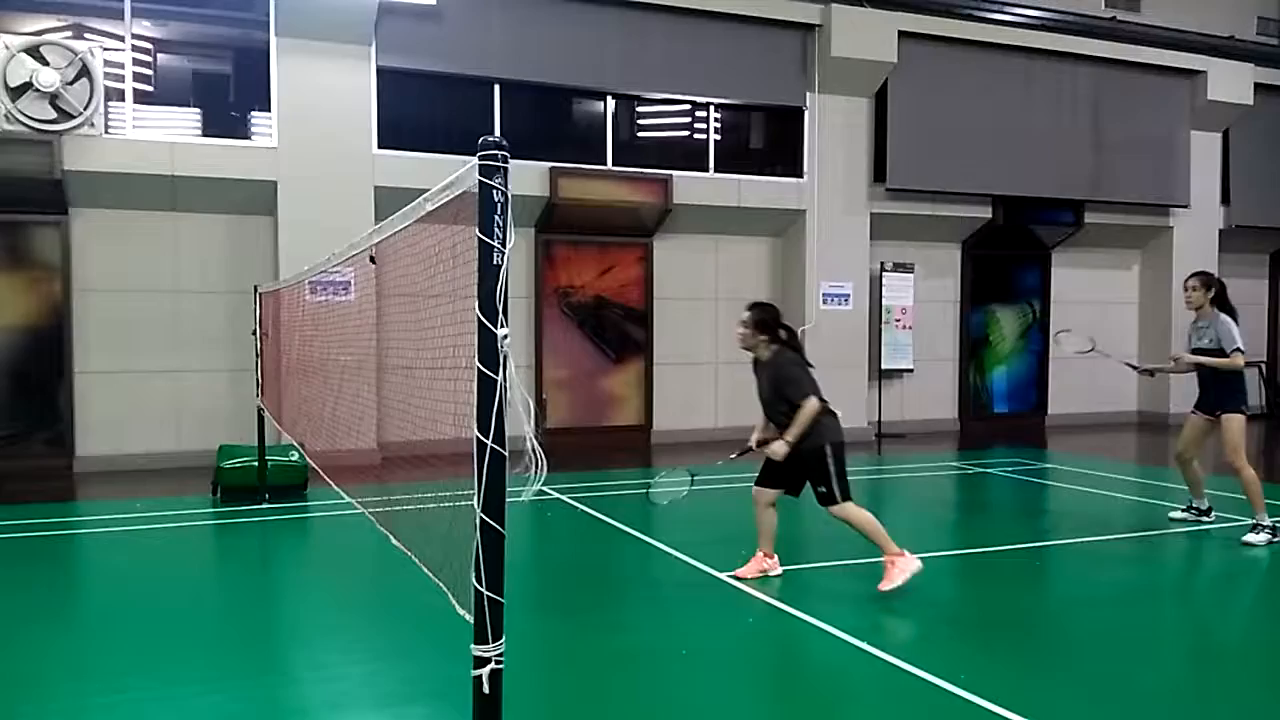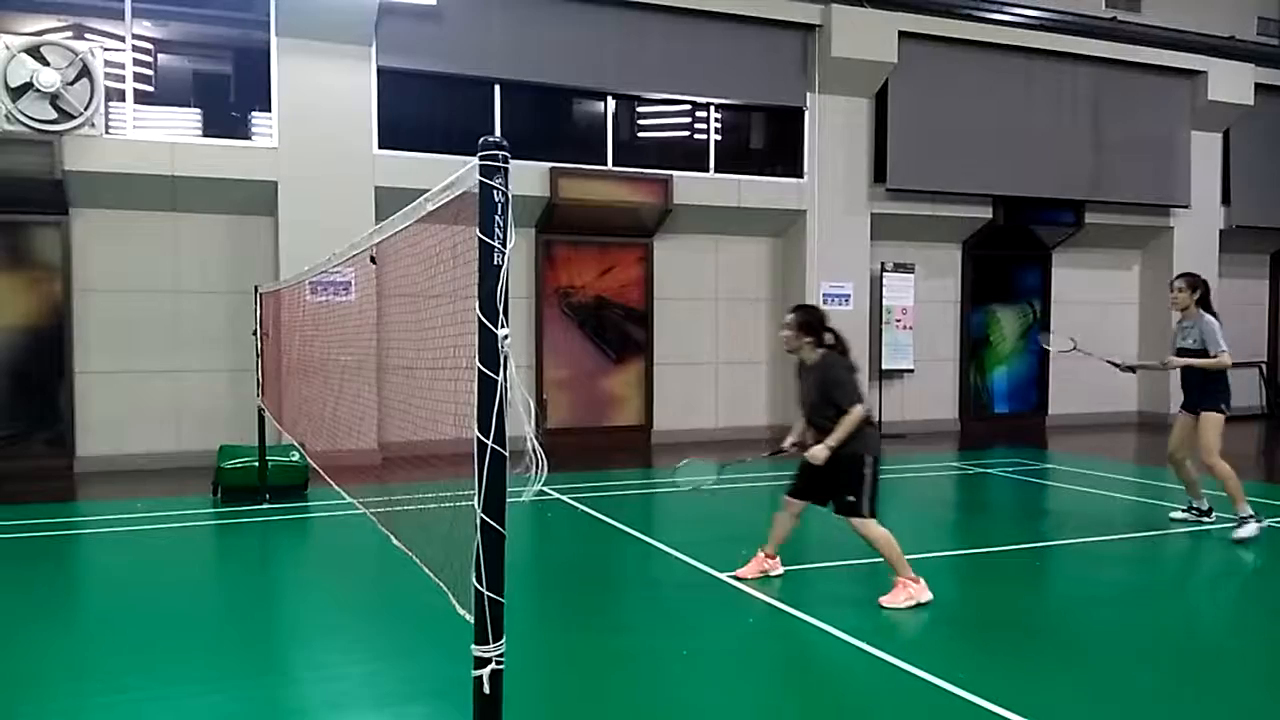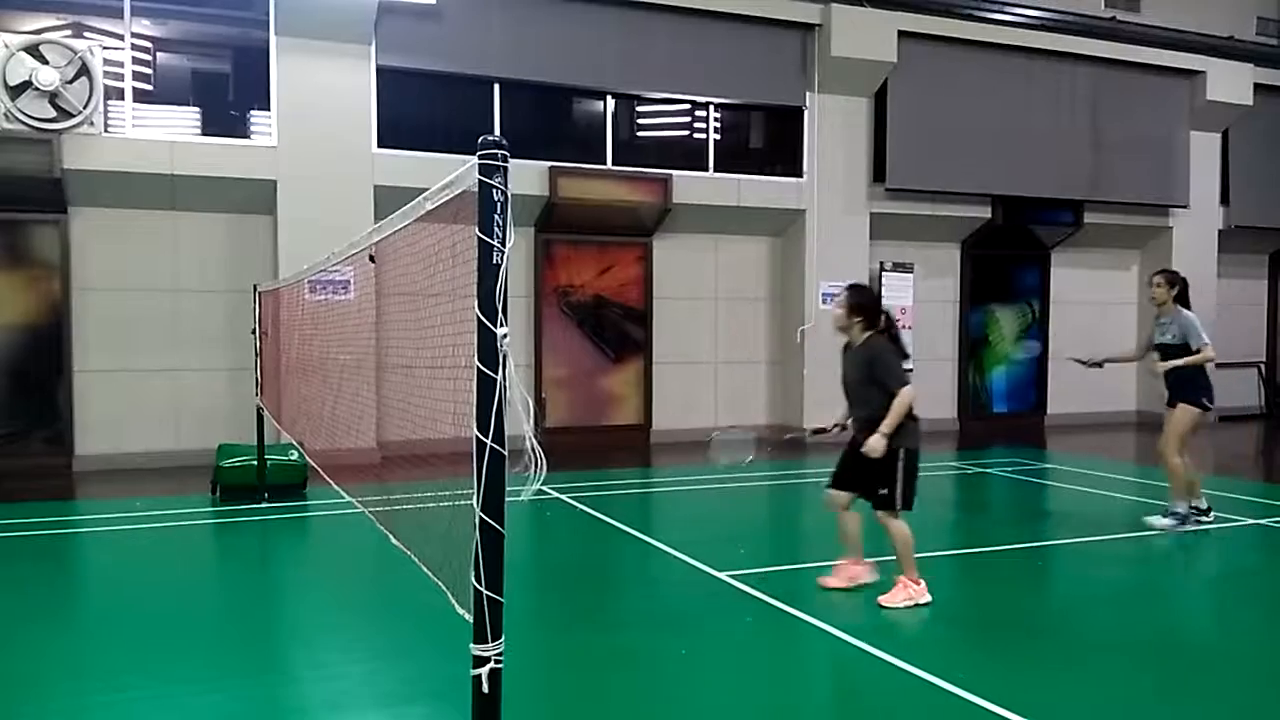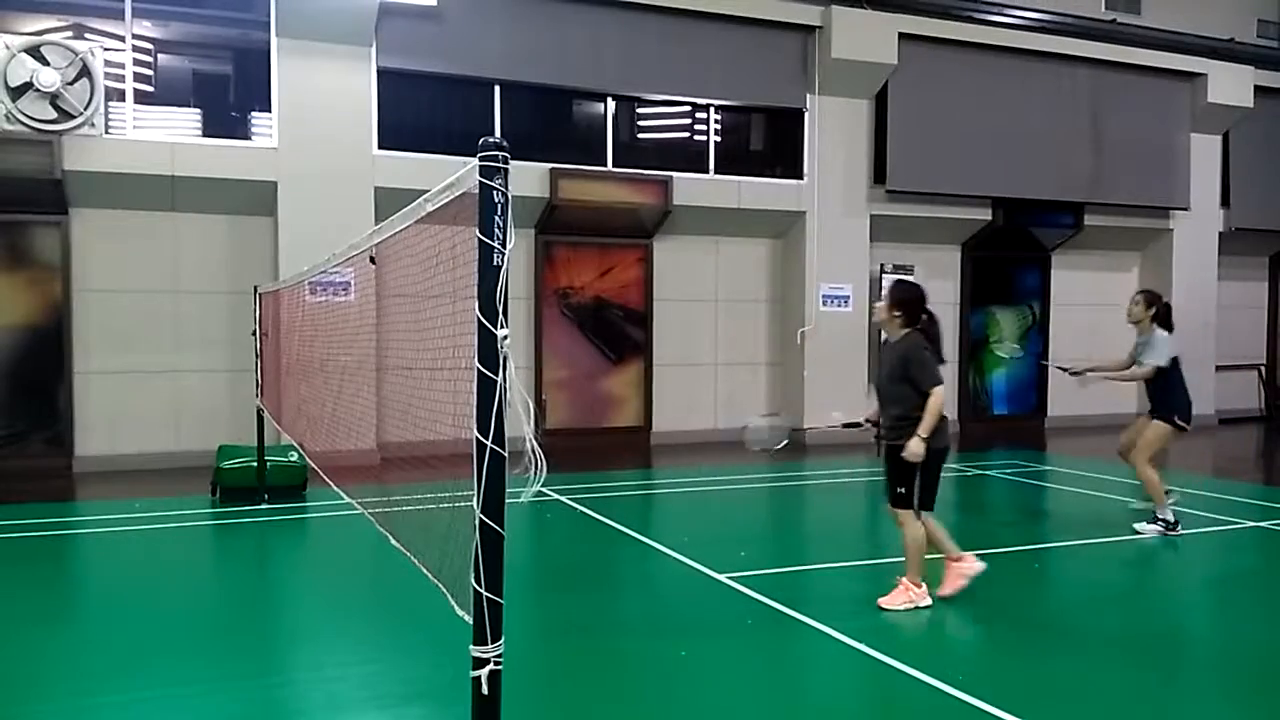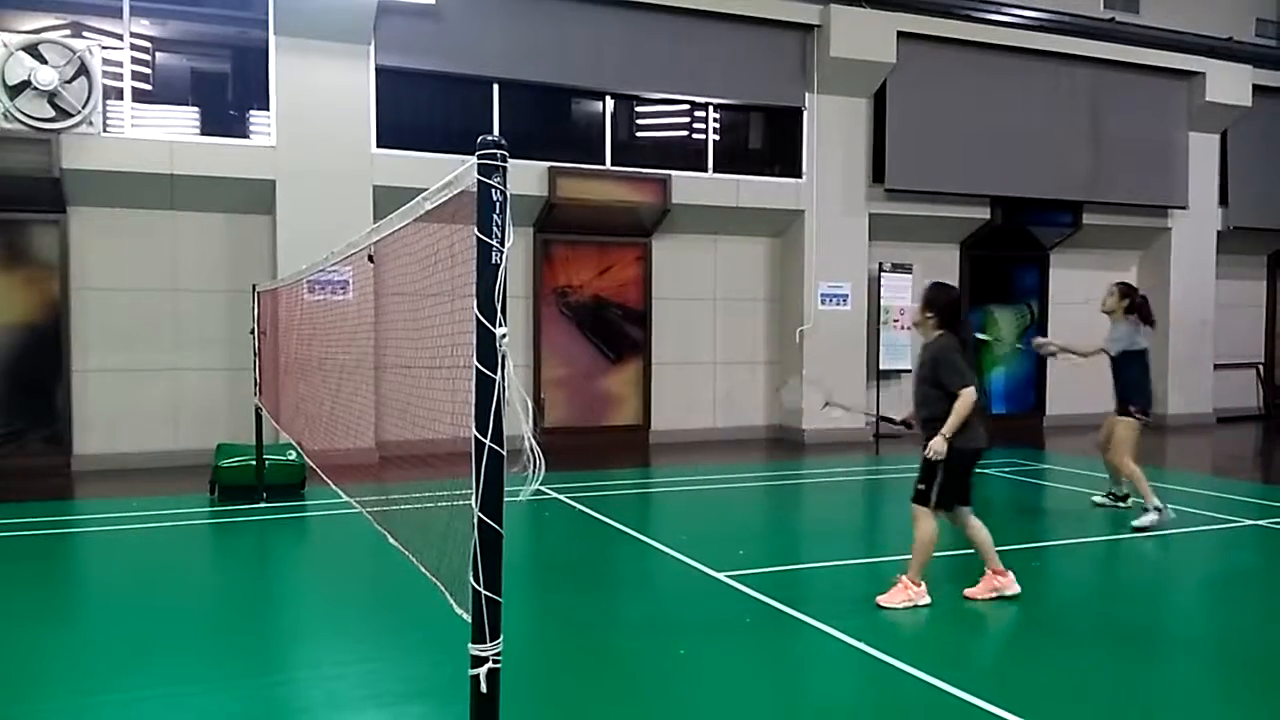
dt=0.2s
person 1, frame 1
left shoulder: (786, 363)
right shoulder: (761, 363)
left elbow: (812, 404)
left wrist: (785, 441)
right wrist: (761, 431)
left hip: (820, 441)
right hip: (790, 442)
left knee: (840, 507)
right knee: (762, 495)
left ankle: (898, 559)
right ankle: (766, 558)
person 1, frame 2
left shoulder: (832, 366)
right shoulder: (805, 367)
left elbow: (858, 411)
left wrist: (827, 446)
right wrist: (797, 435)
left hip: (855, 452)
right hip: (827, 451)
left knee: (861, 521)
right knee: (791, 504)
left ankle: (911, 584)
right ankle: (768, 560)
person 1, frame 3
left shoulder: (880, 349)
right shoulder: (851, 349)
left elbow: (906, 394)
left wrist: (882, 434)
right wrist: (847, 419)
left hip: (893, 443)
right hip: (865, 442)
left knee: (887, 513)
right knee: (837, 498)
left ankle: (912, 584)
right ankle: (855, 565)
person 1, frame 4
left shoulder: (914, 347)
right shoulder: (889, 346)
left elbow: (938, 392)
left wrist: (920, 437)
right wrist: (878, 413)
left hip: (920, 444)
right hip: (899, 442)
left knee: (906, 512)
right knee: (912, 512)
left ankle: (914, 588)
right ankle: (958, 560)
person 1, frame 5
left shoulder: (944, 349)
right shoulder: (933, 347)
left elbow: (968, 394)
left wrist: (943, 435)
right wrist: (917, 415)
left hip: (955, 444)
right hip: (957, 442)
left knee: (924, 510)
right knee: (958, 511)
left ankle: (913, 585)
right ankle: (1000, 576)
person 2, frame 1
left shoulder: (1223, 323)
right shoulder: (1194, 327)
left elbow: (1238, 362)
left wrist: (1197, 358)
right wrist: (1159, 368)
left hip: (1231, 400)
right hip: (1206, 399)
left knee: (1236, 461)
right knee: (1183, 454)
left ankle: (1264, 524)
right ankle: (1201, 506)
person 2, frame 2
left shoulder: (1207, 323)
right shoulder: (1180, 327)
left elbow: (1224, 362)
left wrist: (1186, 361)
right wrist: (1143, 365)
left hip: (1214, 399)
right hip: (1193, 399)
left knee: (1210, 458)
right knee: (1175, 454)
left ankle: (1248, 515)
right ankle: (1200, 507)
person 2, frame 3
left shoulder: (1186, 318)
right shoulder: (1158, 322)
left elbow: (1208, 354)
right elbow: (1140, 353)
left wrist: (1169, 364)
right wrist: (1104, 359)
left hip: (1196, 393)
right hip: (1177, 394)
left knee: (1169, 448)
right knee: (1175, 452)
left ankle: (1179, 511)
right ankle: (1200, 506)
person 2, frame 4
left shoulder: (1160, 338)
right shoulder: (1143, 339)
left elbow: (1143, 373)
right elbow: (1126, 364)
left wrist: (1100, 375)
right wrist: (1089, 368)
left hip: (1174, 410)
right hip: (1159, 409)
left knee: (1140, 460)
right knee: (1125, 447)
left ankle: (1166, 519)
right ankle: (1161, 493)
person 2, frame 5
left shoulder: (1126, 329)
right shoulder: (1121, 328)
left elbow: (1089, 351)
right elbow: (1096, 349)
left wrist: (1054, 345)
right wrist: (1060, 347)
left hip: (1135, 401)
right hip: (1128, 400)
left knee: (1120, 458)
right knee: (1104, 444)
left ankle: (1156, 508)
right ankle: (1118, 493)
